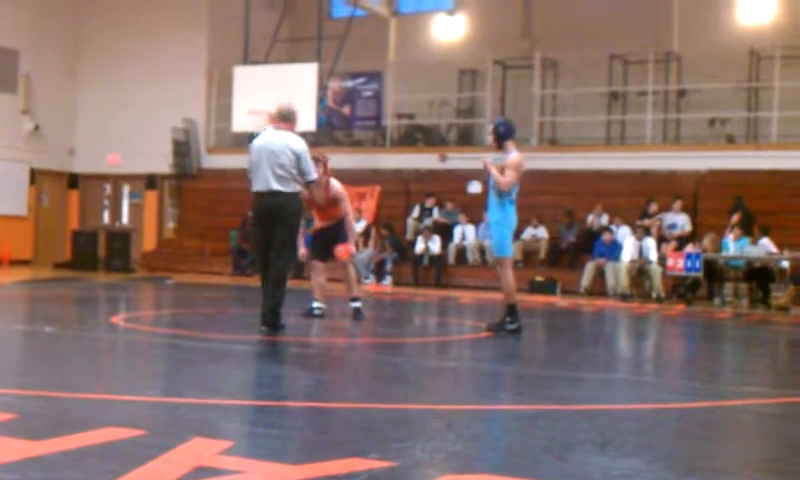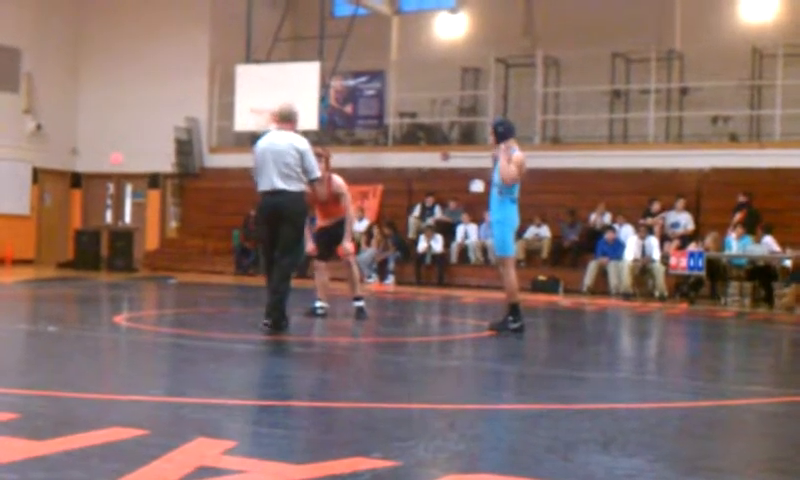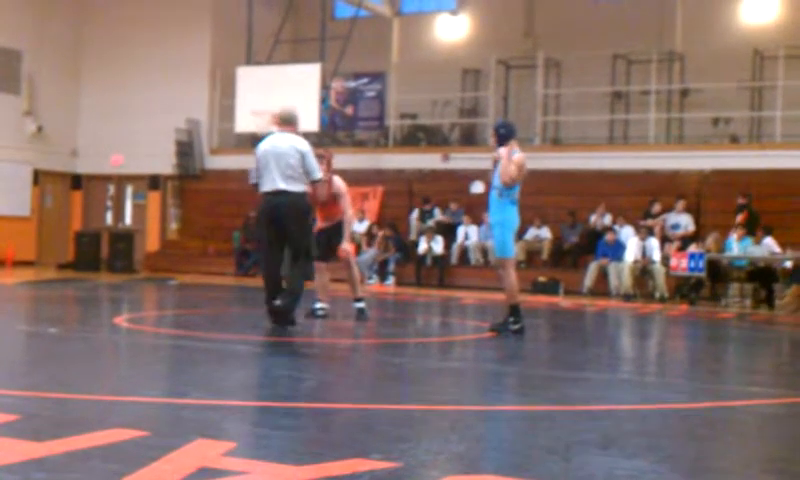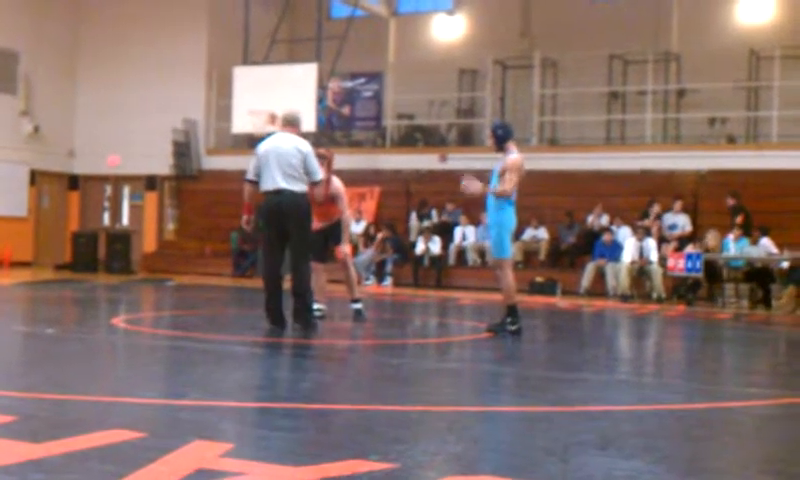
dt=0.3s
person 1, frame 1
left shoulder: (257, 141)
right shoulder: (296, 143)
left elbow: (251, 173)
right elbow: (310, 179)
right wrist: (300, 186)
left hip: (262, 200)
right hip: (287, 202)
left knee: (264, 259)
right knee: (281, 260)
left ankle: (267, 315)
right ankle: (270, 318)
person 1, frame 2
left shoulder: (260, 143)
right shoulder: (299, 142)
left elbow: (256, 177)
right elbow: (314, 179)
right wrist: (320, 197)
left hip: (267, 201)
right hip: (292, 201)
left knee: (271, 257)
right knee: (287, 258)
left ankle: (276, 313)
right ankle: (274, 314)
person 1, frame 3
left shoulder: (262, 146)
right shoulder: (301, 144)
left elbow: (255, 181)
right elbow: (316, 180)
left hip: (269, 202)
right hip: (295, 201)
left knee: (271, 258)
right knee: (301, 255)
left ankle: (277, 315)
right ankle: (288, 300)
person 1, frame 4
left shoulder: (263, 145)
right shoulder: (302, 145)
left elbow: (250, 182)
right elbow: (316, 182)
left wrist: (247, 211)
left hip: (270, 202)
right hip: (296, 201)
left knee: (272, 261)
right knee: (300, 260)
left ankle: (276, 318)
right ankle: (303, 316)
person 2, frame 1
left shoulder: (513, 158)
right shoulder: (506, 157)
left elbow: (505, 186)
left wrist: (491, 168)
right wrist: (492, 169)
left hip: (503, 215)
right hip: (497, 215)
left knee: (504, 265)
right knee: (501, 266)
left ankle: (513, 318)
right ankle: (510, 316)
person 2, frame 2
left shoulder: (516, 156)
right shoulder: (507, 155)
left elbow: (507, 179)
left wrist: (503, 156)
right wrist: (498, 159)
left hip: (505, 215)
right hip: (499, 214)
left knee: (507, 265)
right knee: (504, 265)
left ankle: (515, 317)
right ankle: (512, 315)
person 2, frame 3
left shoulder: (517, 157)
right shoulder: (507, 156)
left elbow: (506, 180)
right elbow: (499, 181)
left wrist: (504, 157)
right wrist: (498, 161)
left hip: (505, 216)
right hip: (499, 216)
left knee: (506, 266)
right knee: (504, 266)
left ankle: (516, 318)
right ankle: (512, 316)
person 2, frame 4
left shoulder: (514, 159)
right shoulder: (507, 159)
left elbow: (507, 190)
left wrist: (481, 188)
right wrist: (480, 187)
left hip: (502, 218)
right hip: (497, 217)
left knee: (504, 267)
right knee: (502, 267)
left ankle: (513, 320)
right ankle: (510, 317)
person 3, frame 1
left shoulder: (335, 187)
left elbow: (349, 214)
left wrist: (351, 242)
right wrist: (301, 245)
left hip: (339, 225)
right hip: (321, 227)
left knee: (346, 260)
right knee: (316, 264)
left ankle: (356, 304)
right ankle: (318, 305)
person 3, frame 2
left shoulder: (337, 183)
left elbow: (349, 211)
left wrist: (347, 239)
right wrist: (308, 240)
left hip: (341, 223)
right hip: (322, 226)
left knee: (348, 259)
right knee: (319, 263)
left ankle: (359, 303)
right ankle: (321, 304)
person 3, frame 3
left shoulder: (337, 184)
left elbow: (348, 212)
left wrist: (346, 240)
left hip: (340, 224)
right hip: (322, 226)
left knee: (348, 260)
right knee: (319, 265)
left ankle: (359, 304)
right ankle: (322, 305)
person 3, frame 4
left shoulder: (335, 185)
left elbow: (345, 213)
left wrist: (345, 242)
left hip: (336, 225)
right hip: (318, 226)
left knee: (345, 261)
right knee: (316, 265)
left ankle: (356, 305)
right ankle: (319, 305)
